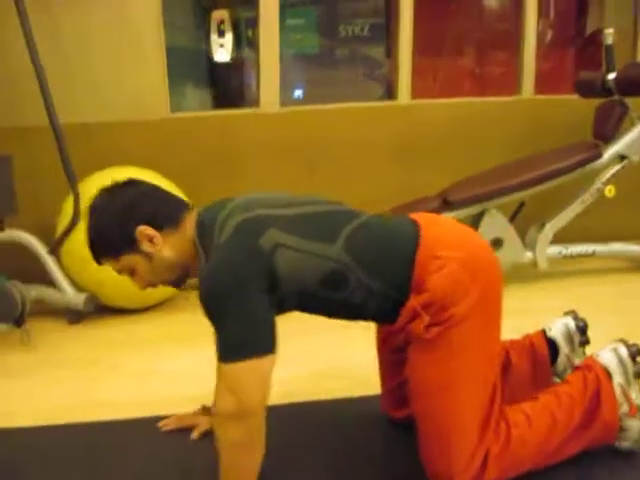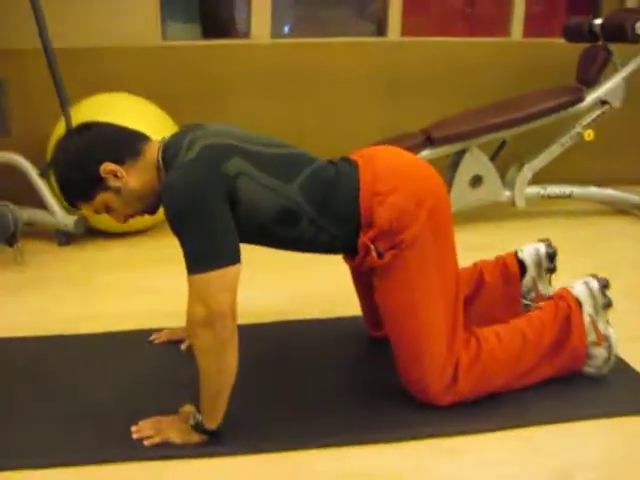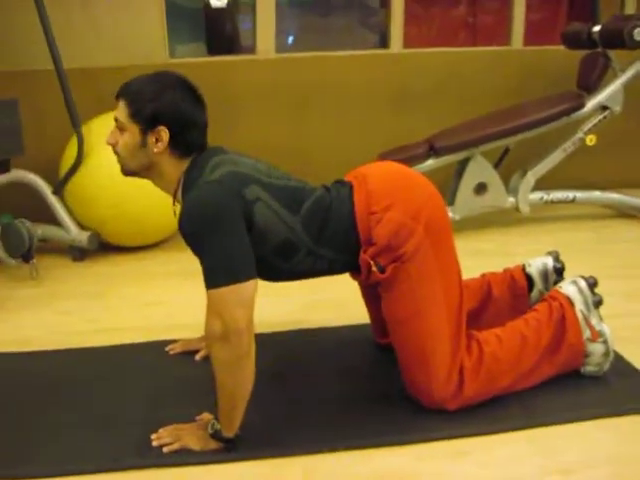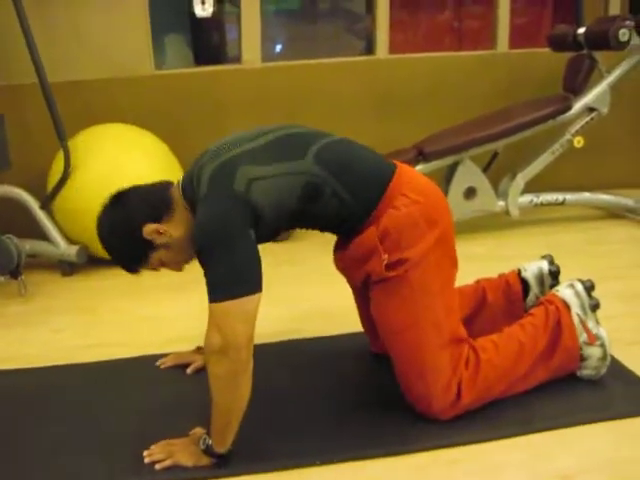
dt=1s
person 1, frame 1
left shoulder: (226, 268)
right shoulder: (225, 226)
left elbow: (245, 411)
right wrist: (217, 407)
left hip: (449, 278)
right hip: (426, 250)
right knee: (405, 408)
right ankle: (549, 351)
person 1, frame 2
left shoulder: (186, 187)
right shoulder: (187, 152)
left elbow: (218, 315)
left wrist: (204, 423)
right wrist: (200, 324)
left hip: (398, 205)
right hip: (380, 181)
left knee: (435, 375)
right knee: (388, 326)
left ankle: (573, 318)
right ankle: (520, 271)
person 1, frame 3
left shoulder: (205, 206)
right shoulder: (208, 171)
left elbow: (235, 330)
left wrist: (221, 431)
right wrist: (214, 334)
left hip: (395, 219)
right hip: (379, 194)
left knee: (442, 383)
right knee: (396, 335)
left ankle: (568, 319)
right ankle: (527, 283)
person 1, frame 4
left shoulder: (216, 217)
right shoulder: (202, 185)
left elbow: (234, 347)
left wrist: (213, 447)
right wrist: (209, 348)
left hip: (401, 220)
right hip: (379, 208)
left knee: (438, 390)
right knee: (391, 339)
left ankle: (563, 322)
right ankle: (524, 287)
